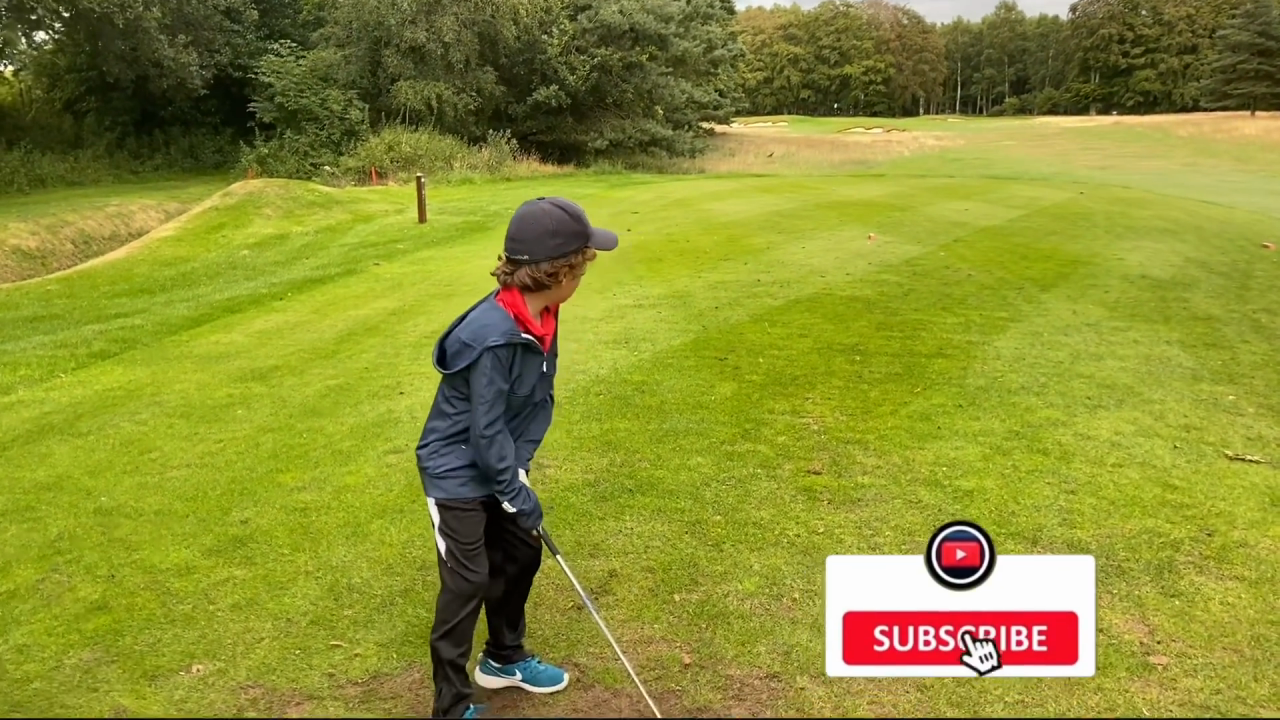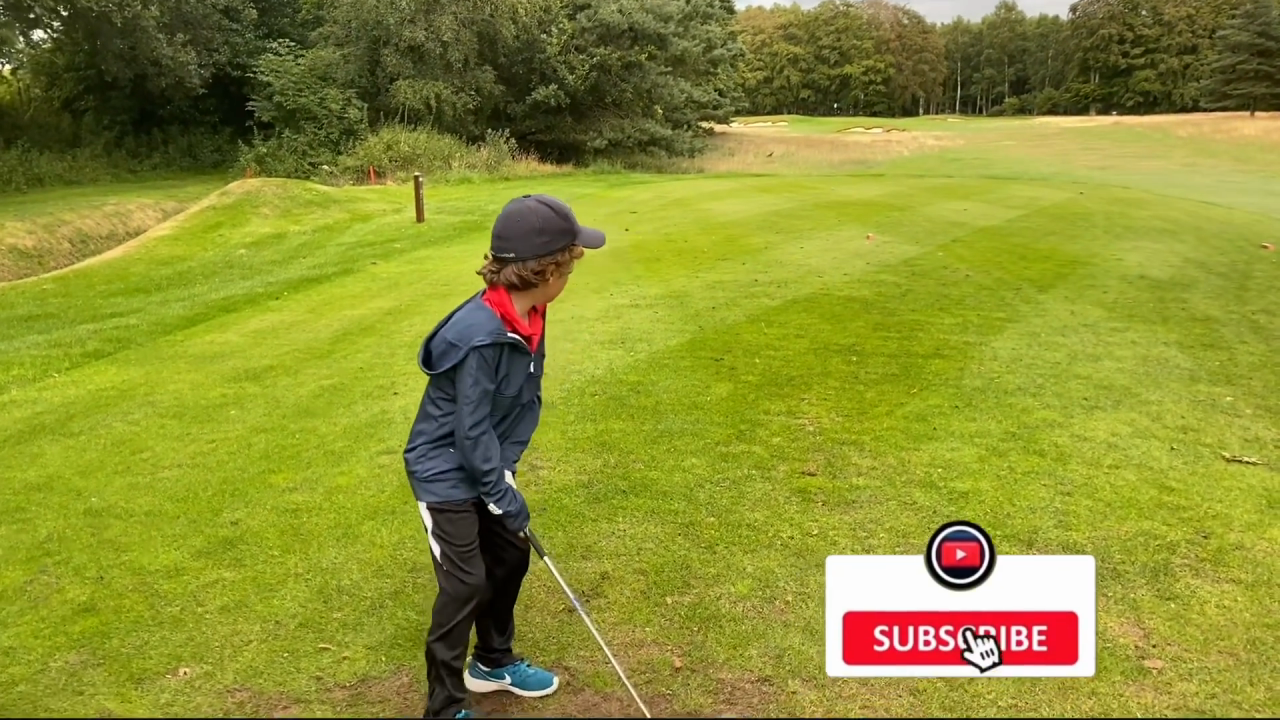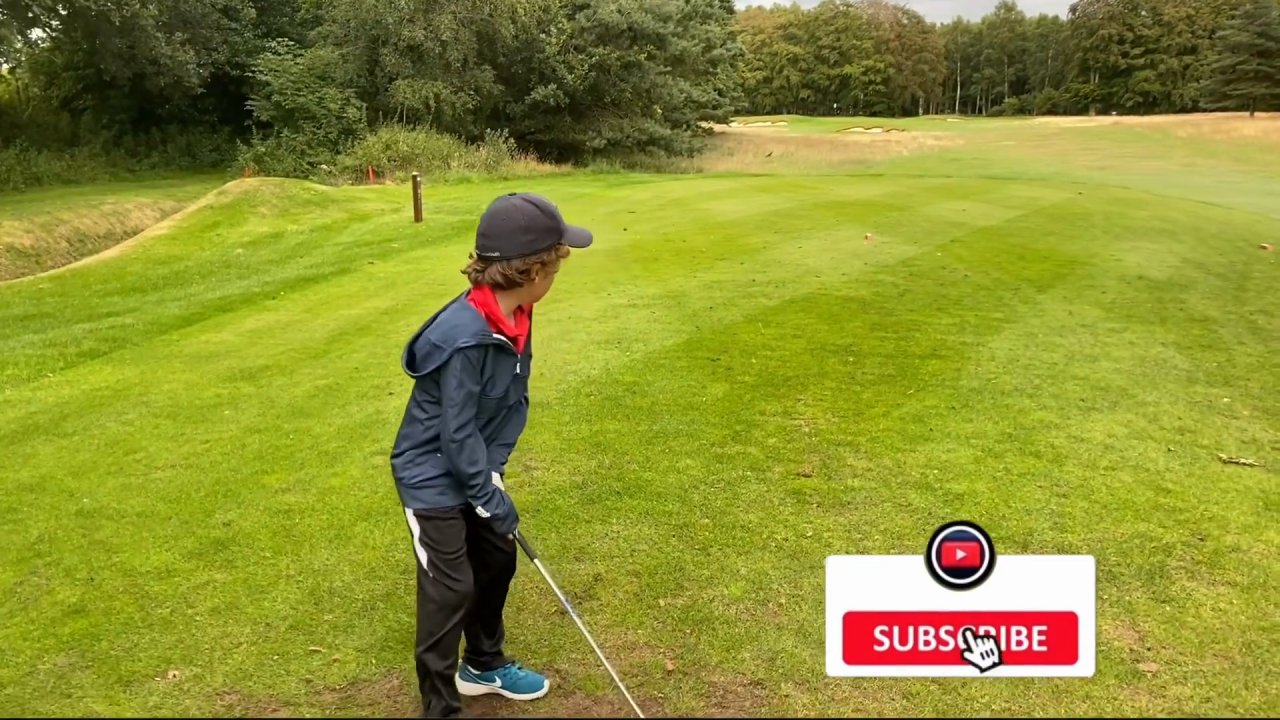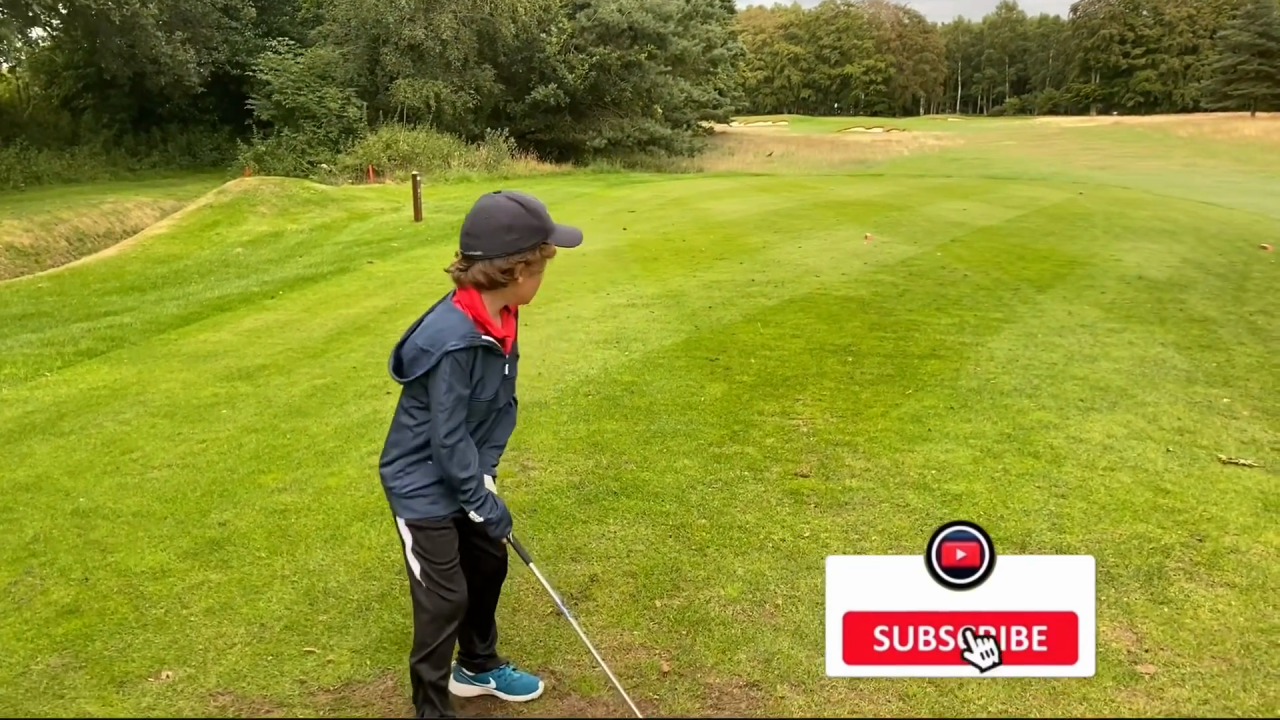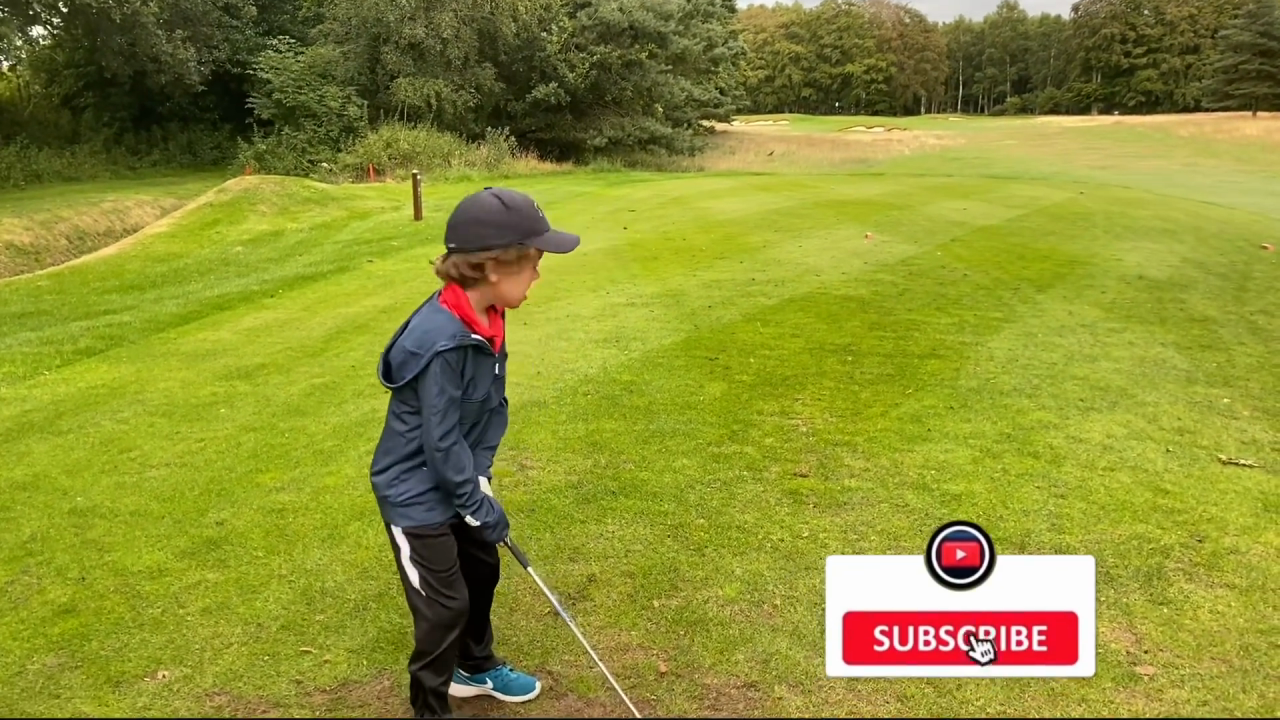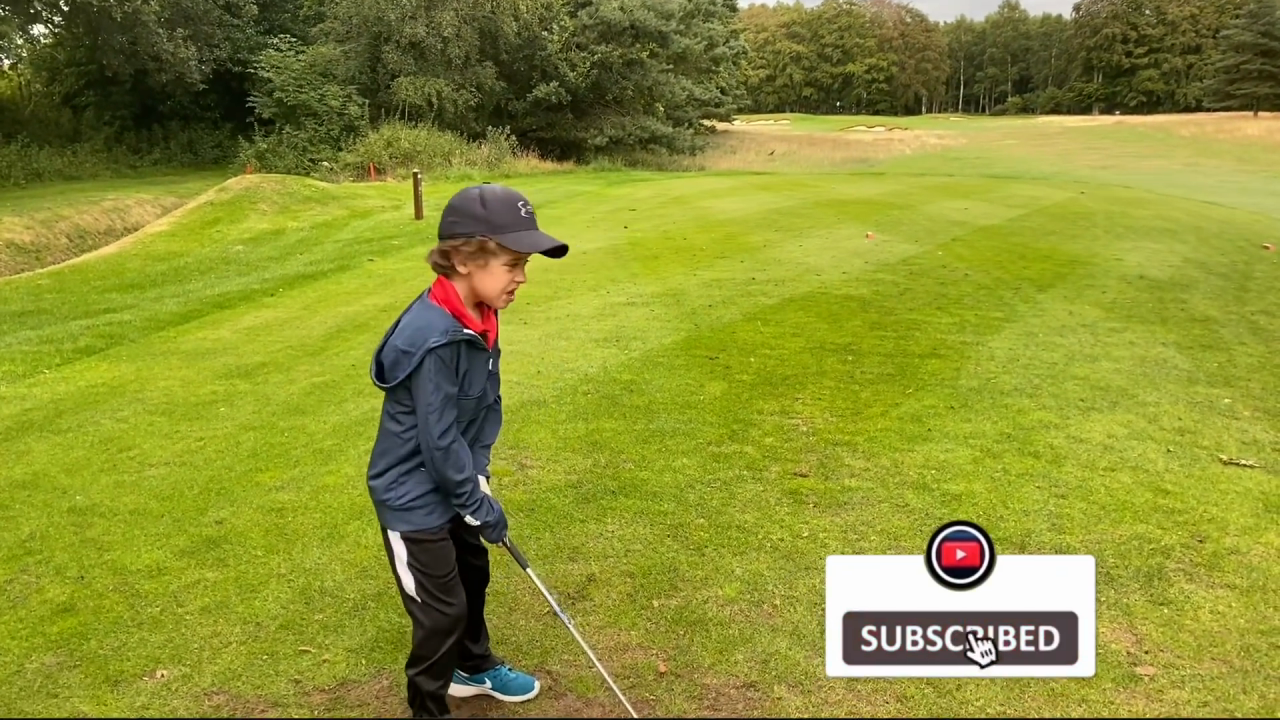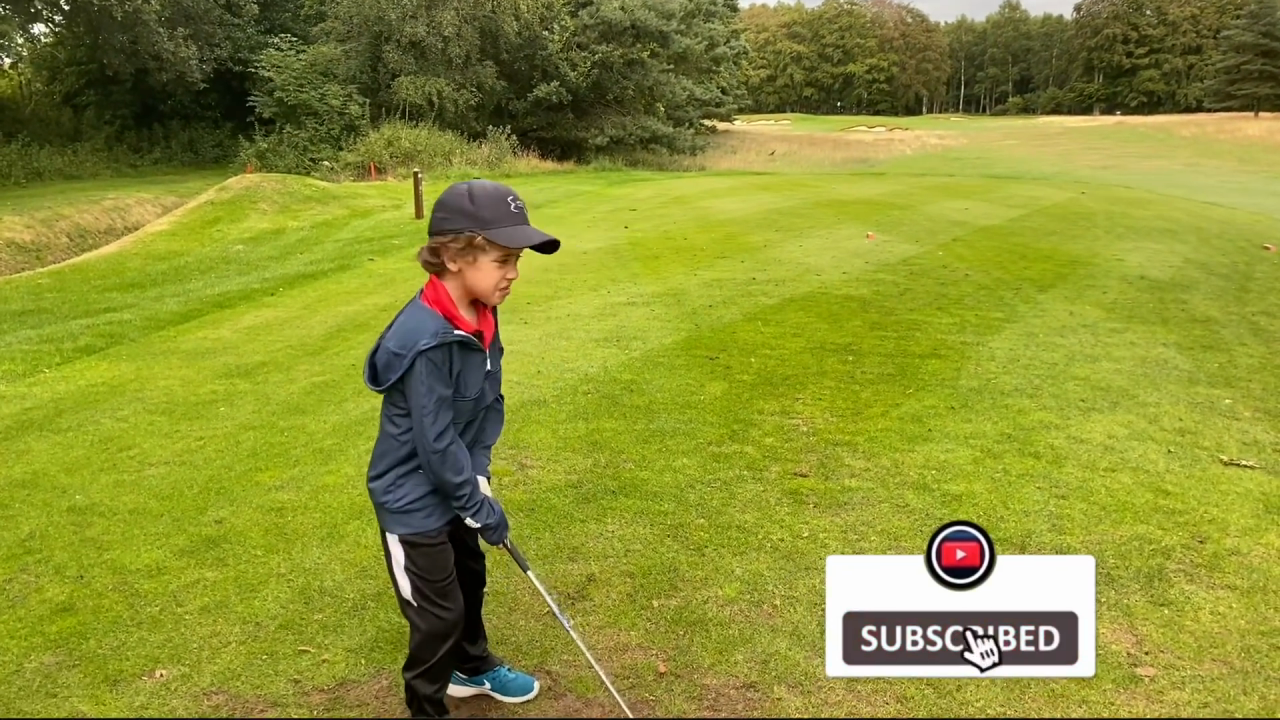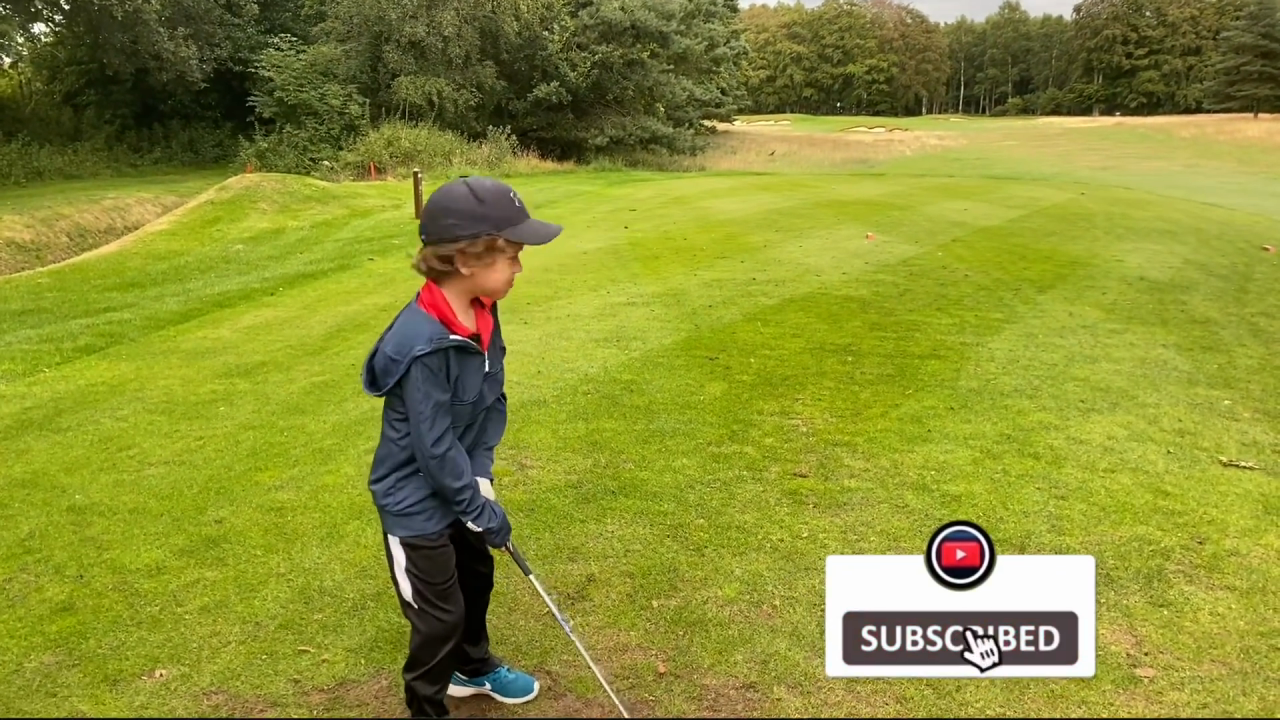
dt=0.1s
person 1, frame 1
left shoulder: (540, 316)
right shoulder: (492, 337)
left elbow: (539, 400)
right elbow: (486, 428)
left wrist: (520, 469)
right wrist: (516, 493)
left hip: (498, 463)
right hip: (457, 469)
left knee: (521, 554)
right knee: (467, 580)
left ankle: (504, 659)
person 1, frame 2
left shoulder: (528, 316)
right shoulder: (478, 337)
left elbow: (526, 401)
right elbow: (471, 430)
left wrist: (507, 471)
right wrist: (503, 494)
left hip: (486, 467)
right hip: (447, 472)
left knee: (510, 559)
right knee: (464, 582)
left ankle: (494, 661)
person 1, frame 3
left shoulder: (514, 316)
right shoulder: (462, 338)
left elbow: (514, 402)
right elbow: (457, 433)
left wrist: (495, 473)
right wrist: (491, 496)
left hip: (473, 469)
right hip: (433, 477)
left knee: (497, 561)
right knee: (451, 589)
left ankle: (483, 664)
person 1, frame 4
left shoulder: (498, 320)
right shoulder: (451, 341)
left elbow: (501, 406)
right elbow: (447, 438)
left wrist: (486, 476)
right wrist: (483, 501)
left hip: (462, 477)
right hip: (423, 486)
left knee: (487, 566)
right knee: (445, 597)
left ankle: (478, 667)
person 1, frame 5
left shoulder: (487, 319)
right shoulder: (439, 342)
left elbow: (492, 407)
right elbow: (441, 441)
left wrist: (480, 478)
right wrist: (478, 505)
left hip: (456, 480)
right hip: (416, 492)
left knee: (481, 569)
right knee: (445, 604)
left ankle: (474, 667)
person 1, frame 6
left shoulder: (479, 318)
right shoulder: (431, 339)
left elbow: (487, 406)
right elbow: (439, 440)
left wrist: (479, 479)
right wrist: (478, 504)
left hip: (453, 486)
right hip: (415, 496)
left knee: (472, 576)
right knee: (441, 609)
left ankle: (474, 667)
person 1, frame 7
left shoulder: (479, 316)
right shoulder: (423, 342)
left elbow: (489, 404)
right elbow: (435, 442)
left wrist: (479, 478)
right wrist: (479, 507)
left hip: (451, 486)
right hip: (413, 499)
left knee: (468, 578)
right knee: (438, 612)
left ankle: (472, 667)
person 1, frame 8
left shoulder: (482, 314)
right shoulder: (421, 345)
left elbow: (493, 402)
right elbow: (434, 446)
left wrist: (482, 478)
right wrist: (479, 509)
left hip: (458, 487)
right hip: (418, 501)
left knee: (476, 579)
right knee: (440, 615)
left ankle: (472, 667)
